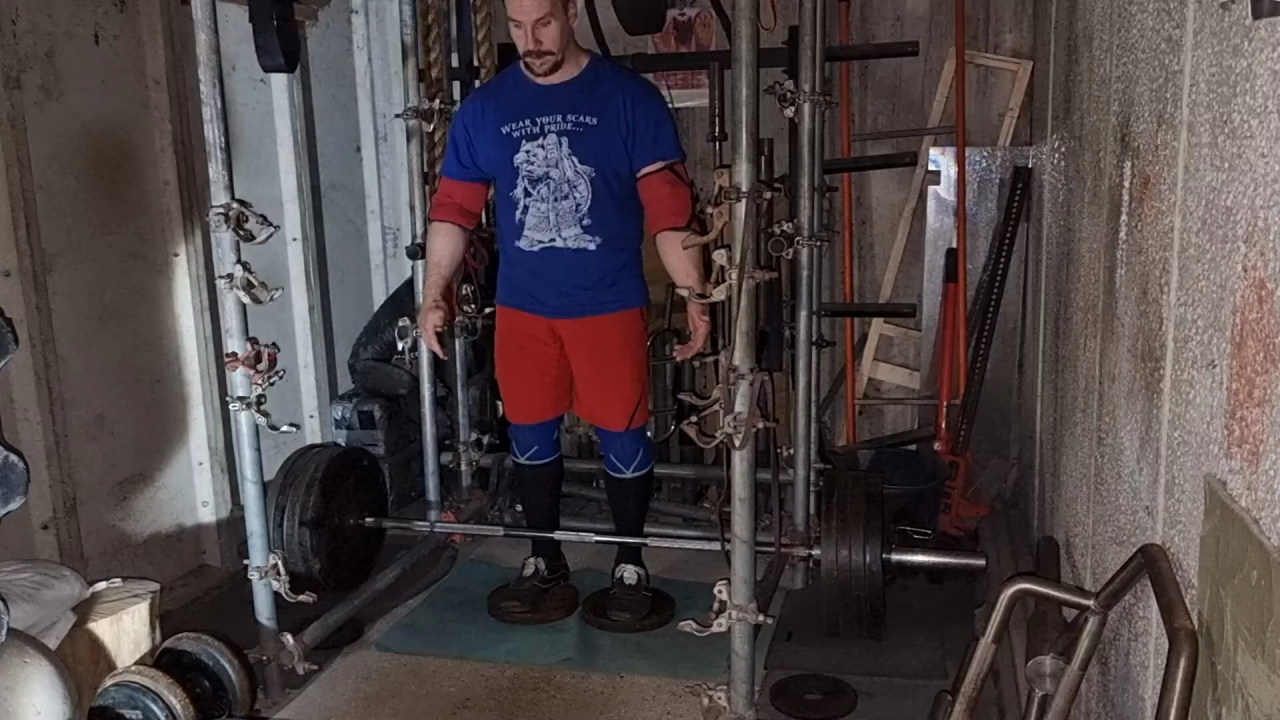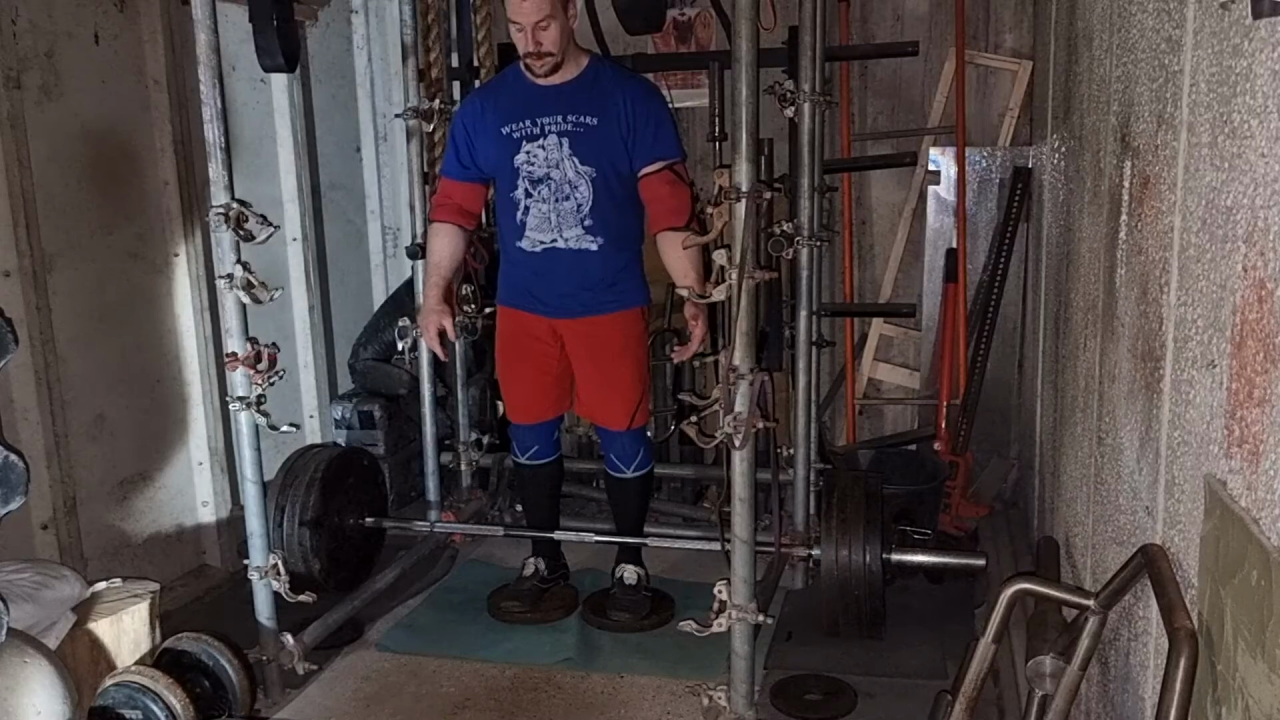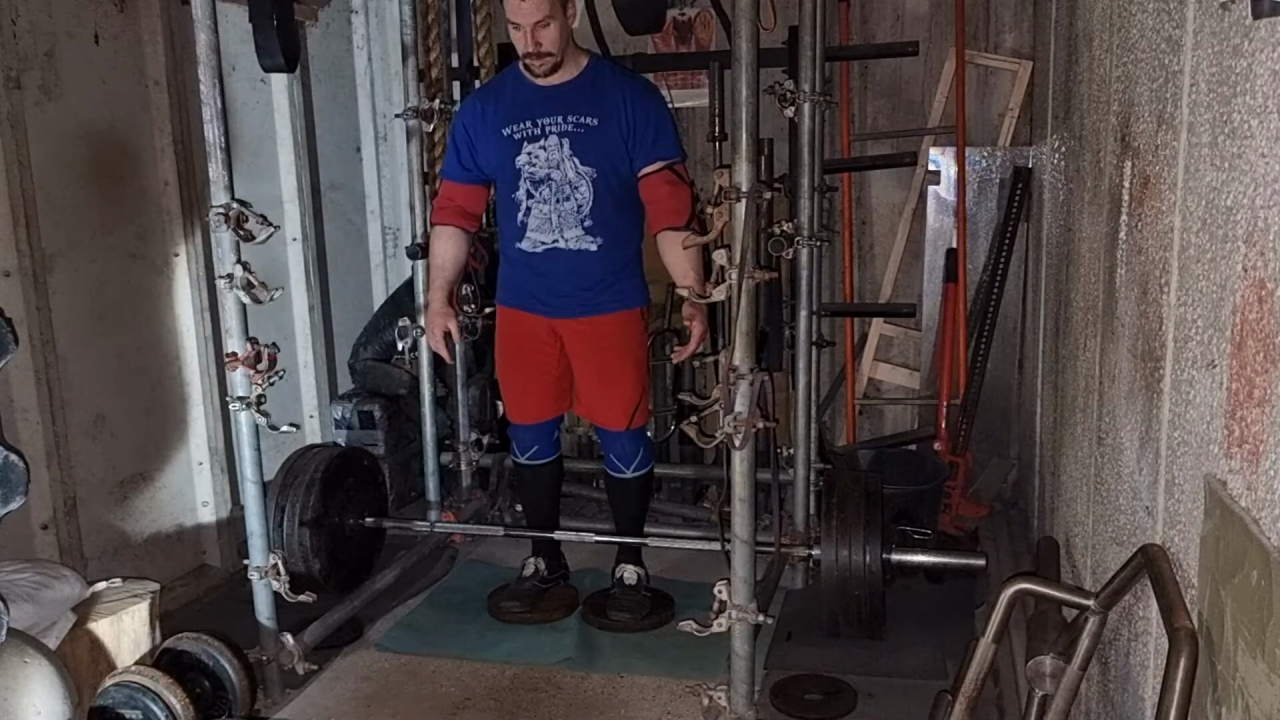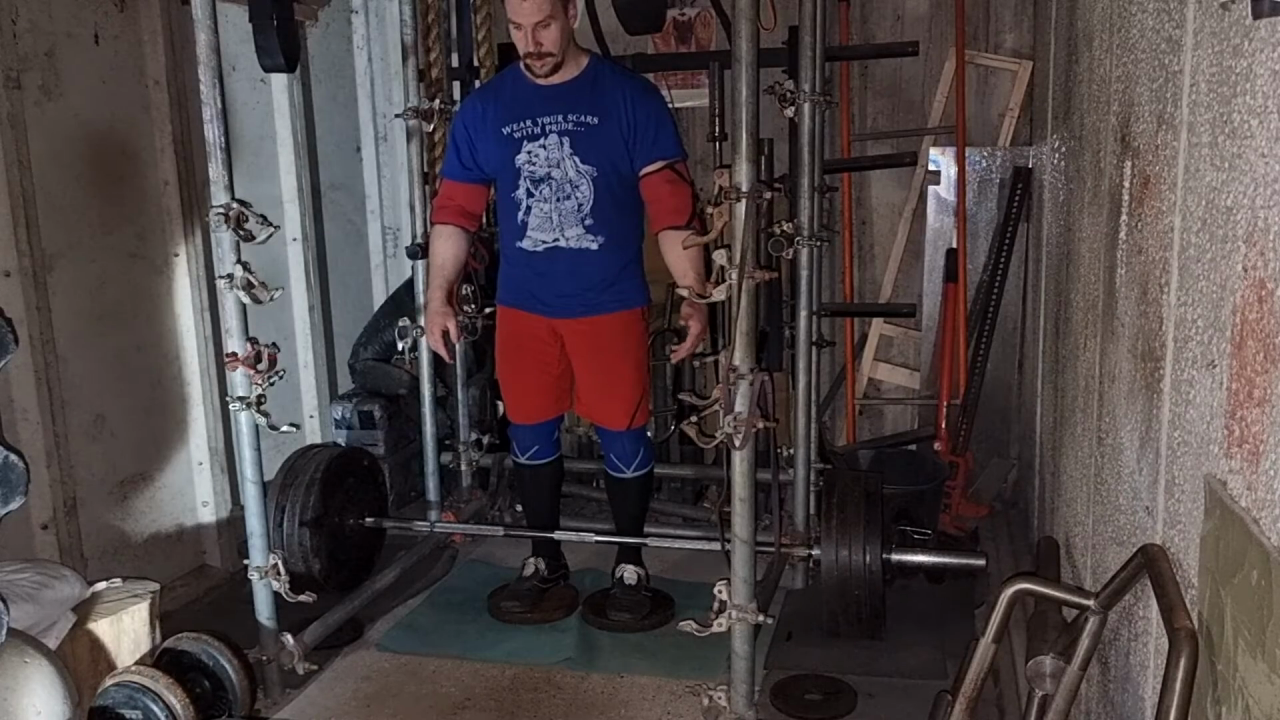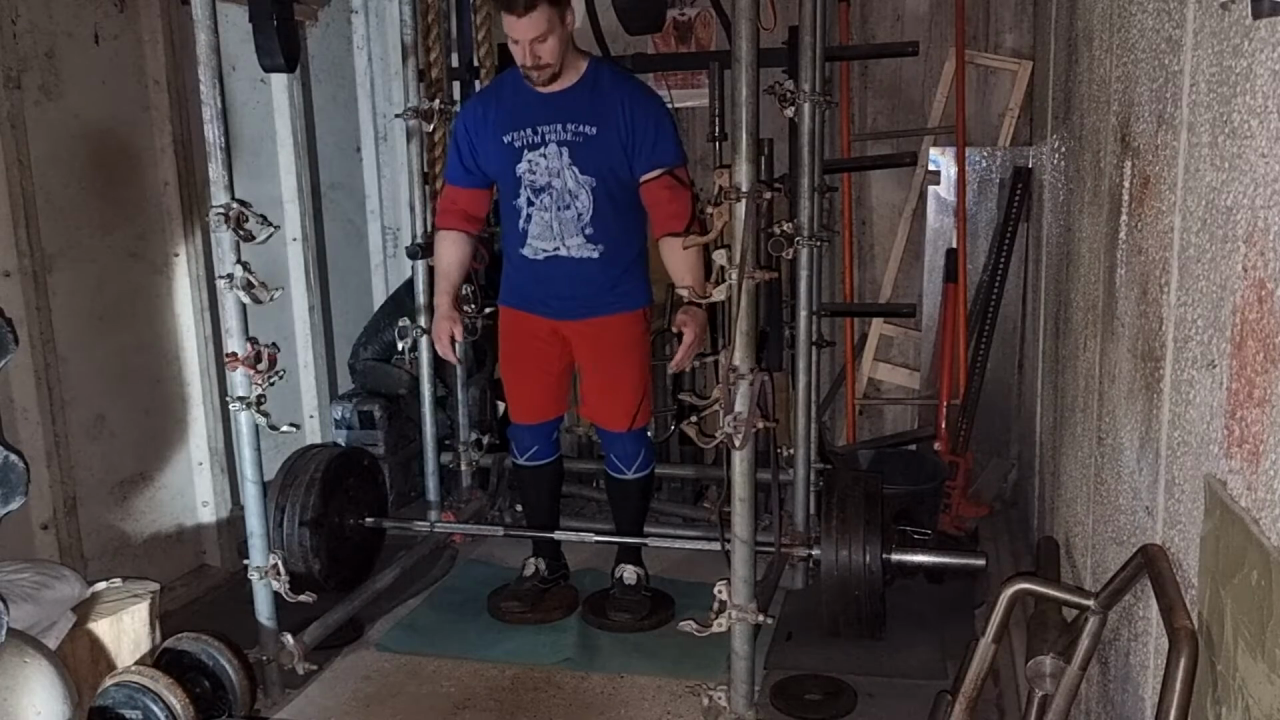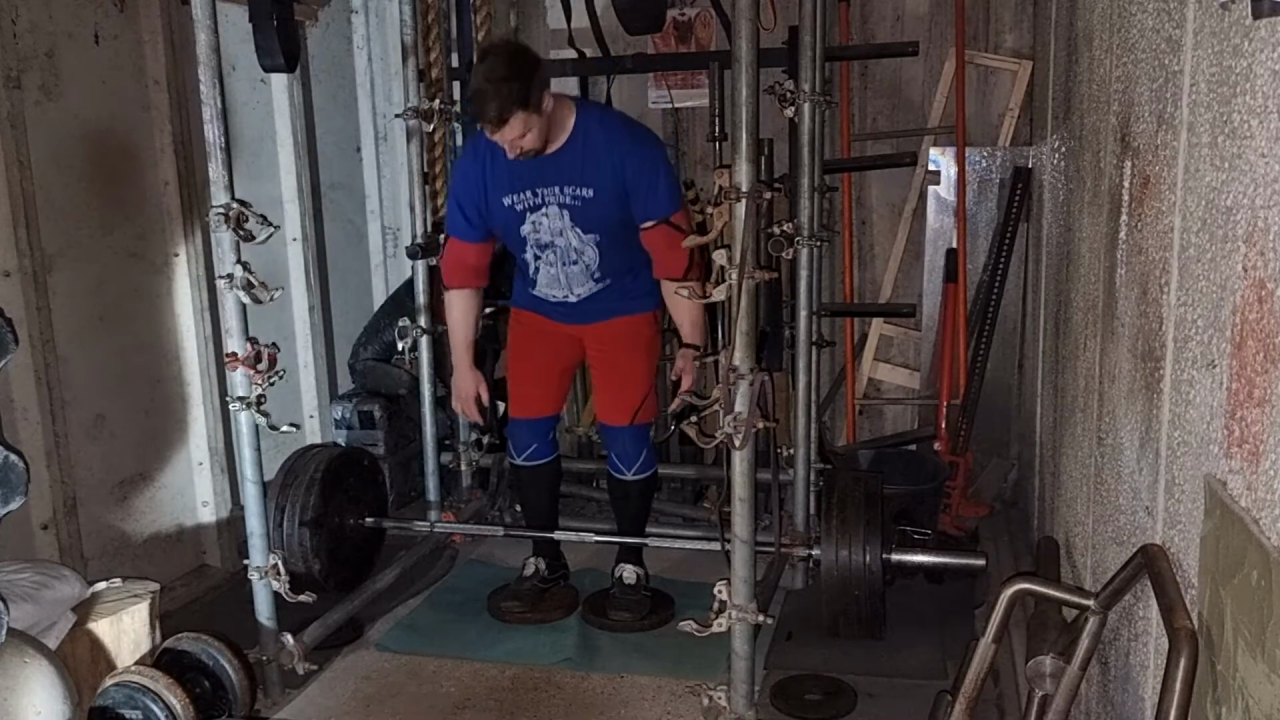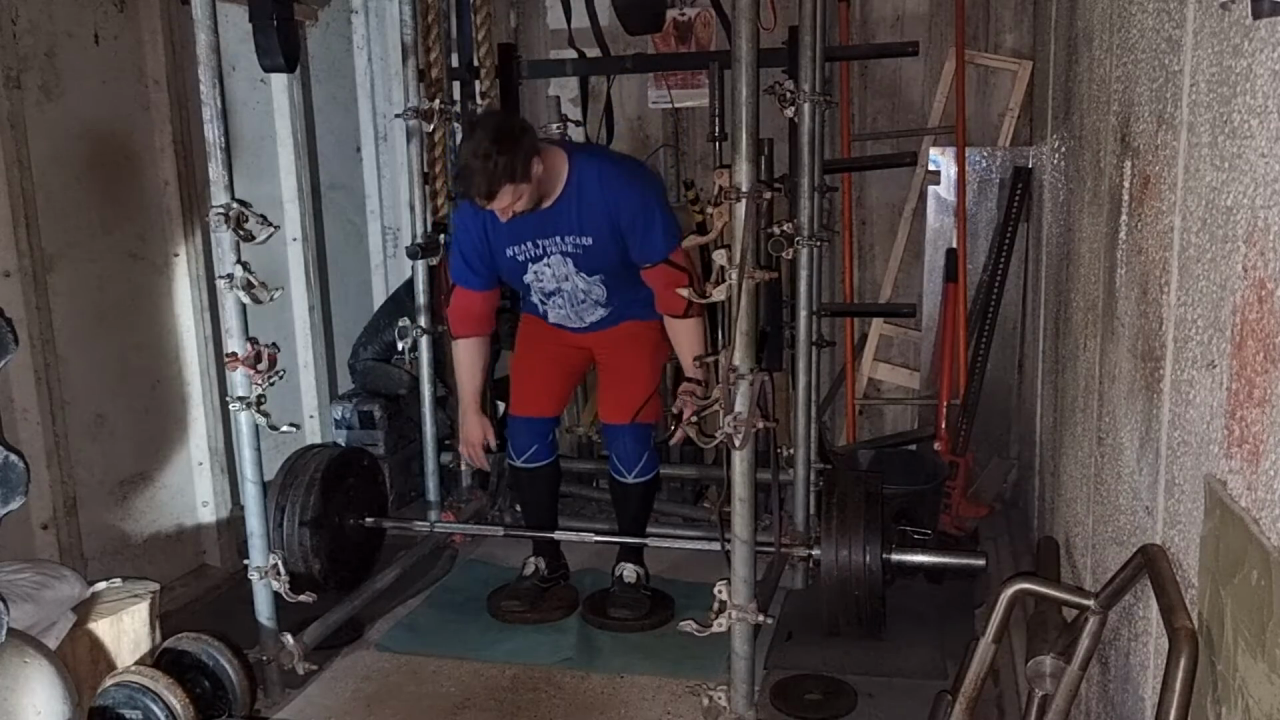
dt=0.7s
person 1, frame 1
left shoulder: (629, 98)
right shoulder: (483, 108)
left elbow: (669, 205)
right elbow: (454, 207)
left wrist: (694, 294)
right wrist: (434, 294)
left hip: (609, 306)
right hip: (522, 307)
left knee: (622, 437)
right knee: (530, 436)
left ankle: (630, 564)
right ankle: (544, 558)
person 1, frame 2
left shoulder: (631, 97)
right shoulder: (483, 107)
left elbow: (670, 205)
right elbow: (453, 208)
left wrist: (694, 296)
right wrist: (434, 295)
left hip: (611, 306)
right hip: (523, 307)
left knee: (622, 436)
right knee: (531, 435)
left ankle: (630, 564)
right ankle: (545, 558)
person 1, frame 3
left shoulder: (630, 98)
right shoulder: (482, 108)
left elbow: (669, 205)
right elbow: (455, 210)
left wrist: (693, 295)
right wrist: (438, 298)
left hip: (610, 306)
right hip: (522, 307)
left knee: (622, 436)
right knee: (530, 436)
left ankle: (629, 564)
right ankle: (544, 558)
person 1, frame 4
left shoulder: (630, 98)
right shoulder: (483, 108)
left elbow: (672, 205)
right elbow: (455, 209)
left wrist: (694, 295)
right wrist: (438, 297)
left hip: (611, 305)
right hip: (522, 307)
left knee: (622, 435)
right knee: (530, 434)
left ankle: (629, 565)
right ankle: (545, 558)
person 1, frame 5
left shoulder: (630, 103)
right shoulder: (483, 112)
left elbow: (672, 211)
right elbow: (457, 214)
left wrist: (692, 301)
right wrist: (444, 302)
left hip: (613, 307)
right hip: (525, 308)
left knee: (622, 435)
right knee: (530, 434)
left ankle: (629, 565)
right ankle: (544, 558)
person 1, frame 6
left shoulder: (626, 146)
right shoulder: (477, 163)
left elbow: (673, 251)
right elbow: (463, 267)
left wrist: (691, 343)
right wrist: (462, 362)
left hip: (623, 310)
right hip: (538, 311)
left knee: (625, 435)
right knee: (526, 430)
left ankle: (630, 566)
right ankle: (545, 560)
person 1, frame 7
left shoulder: (621, 186)
right shoulder: (475, 214)
left elbow: (676, 286)
right elbow: (469, 314)
left wrist: (694, 377)
right wrist: (469, 411)
left hip: (630, 317)
right hip: (546, 322)
left knee: (626, 435)
right knee: (526, 431)
left ankle: (630, 564)
right ankle: (545, 560)
